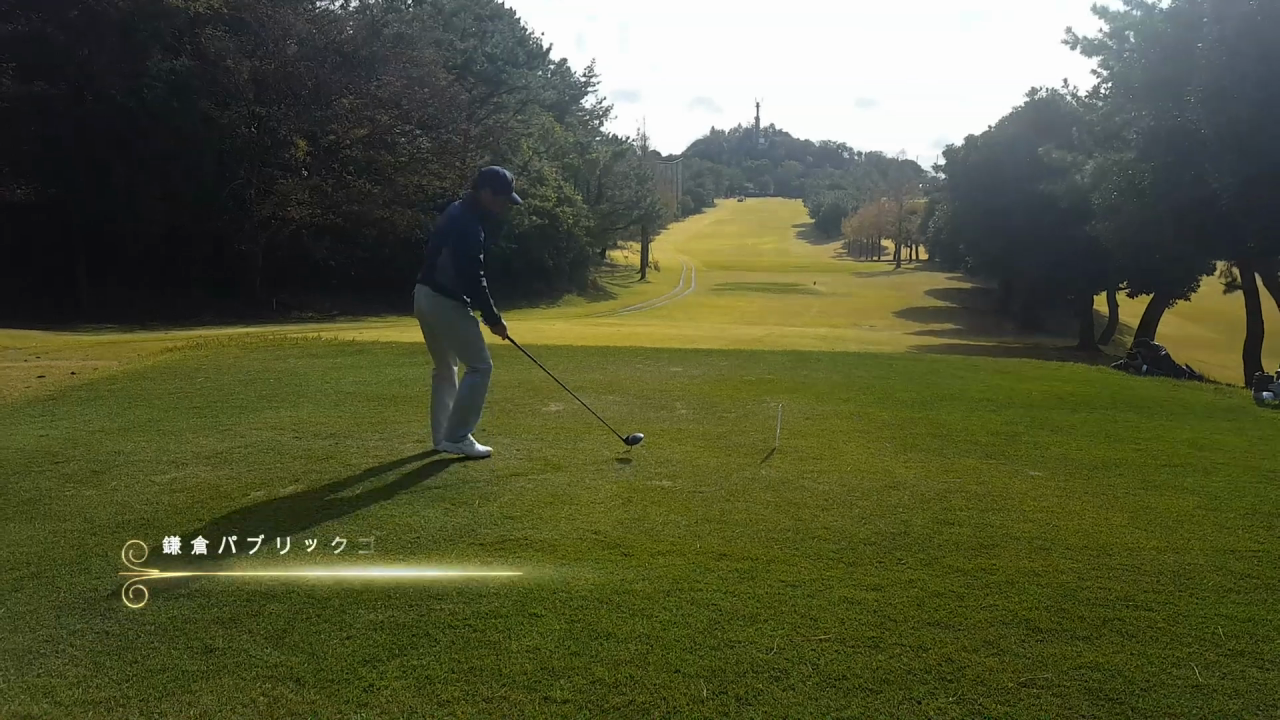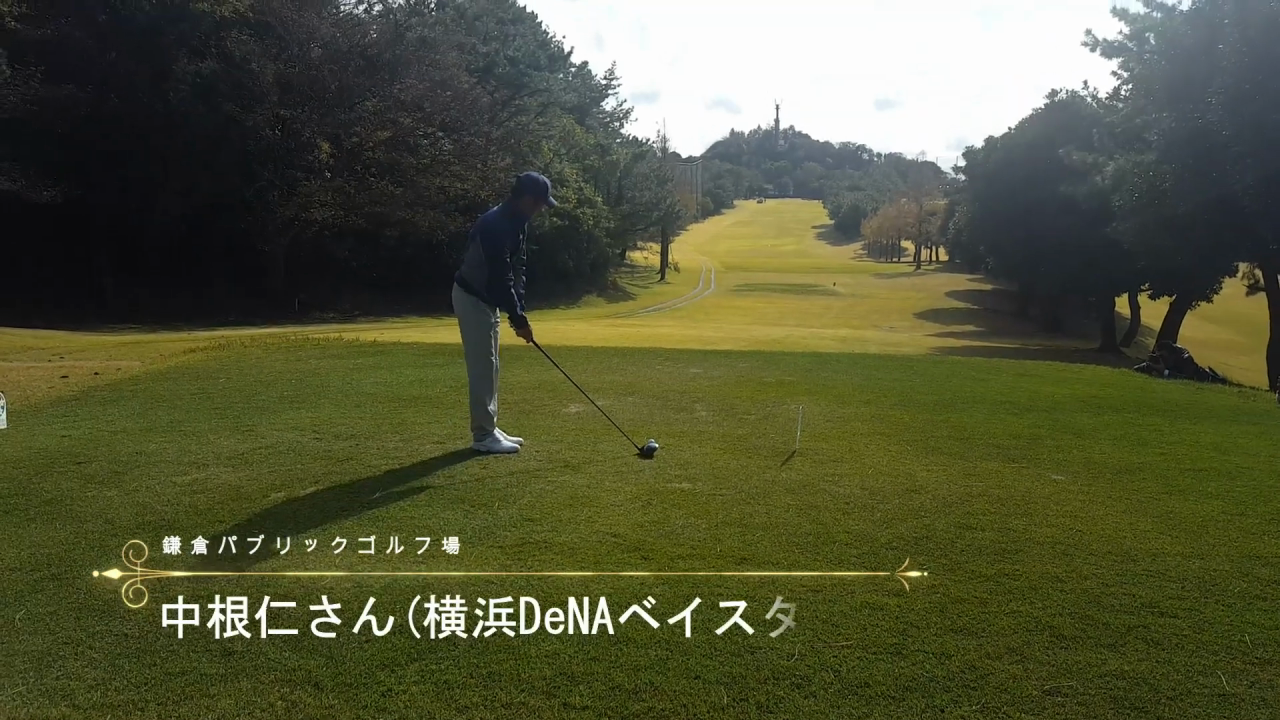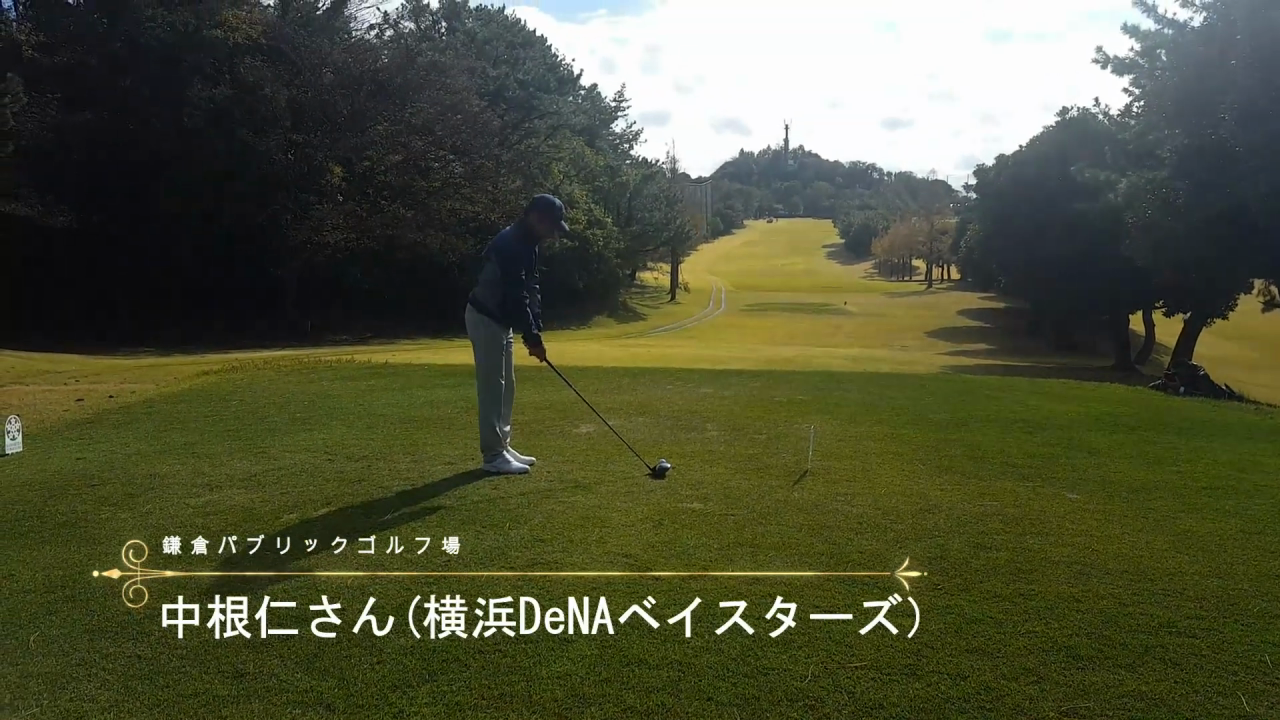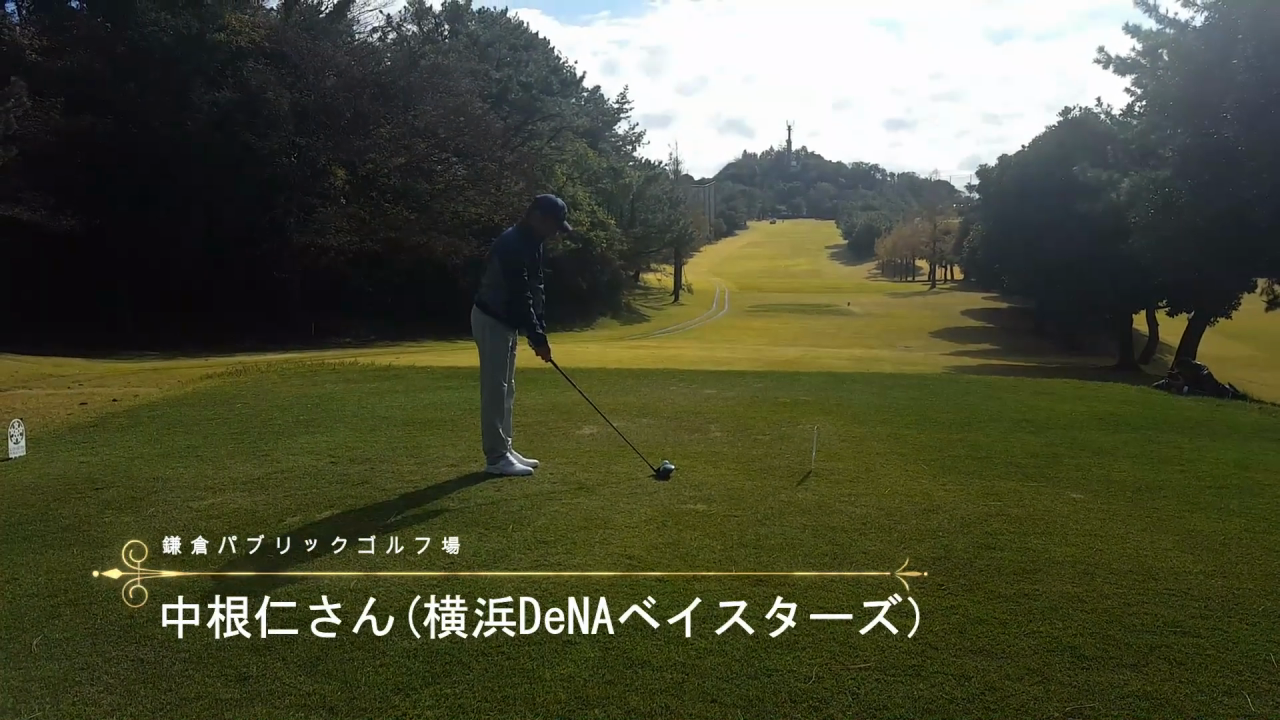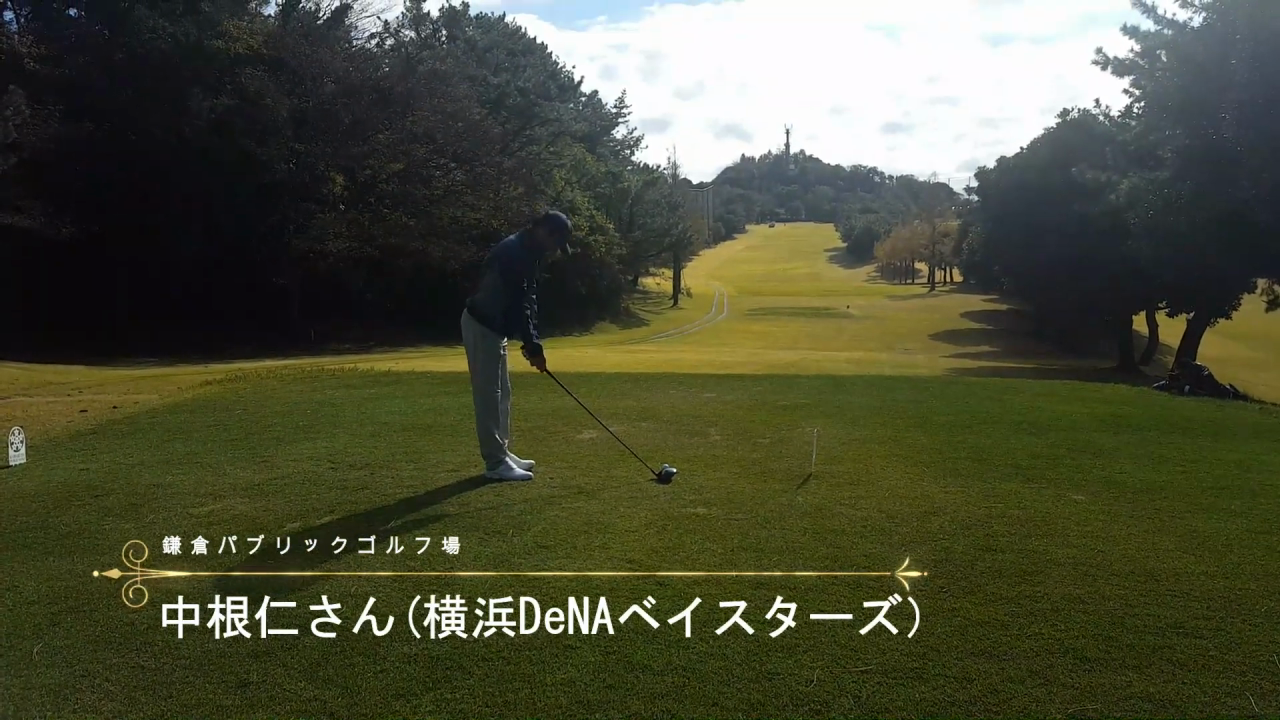
dt=1s
person 1, frame 1
left shoulder: (459, 213)
right shoulder: (467, 225)
right elbow: (473, 277)
left wrist: (488, 313)
right wrist: (493, 318)
left hip: (426, 296)
right hip: (445, 301)
left knee: (444, 369)
right knee: (479, 367)
left ankle: (443, 436)
right ankle: (458, 435)
person 1, frame 2
left shoulder: (516, 223)
right shoulder: (495, 225)
left elbow: (516, 269)
right elbow: (500, 276)
left wrist: (519, 310)
right wrist: (517, 318)
left hip: (486, 299)
right hip: (472, 297)
left knee: (490, 365)
right knee: (483, 365)
left ankle: (489, 429)
right ankle: (483, 434)
person 1, frame 3
left shoulder: (527, 243)
right shoulder: (509, 244)
left elbow: (530, 289)
right elbow: (515, 296)
left wrist: (535, 331)
right wrist: (532, 337)
left hip: (500, 319)
right hip: (485, 319)
left knee: (506, 386)
right knee: (493, 386)
left ankle: (502, 446)
right ankle: (493, 455)
person 1, frame 4
left shoulder: (532, 243)
right shoulder: (512, 244)
left elbow: (535, 289)
right elbow: (519, 296)
left wrist: (539, 331)
right wrist: (537, 336)
left hip: (506, 321)
right hip: (491, 320)
left knee: (505, 388)
right knee: (495, 388)
left ankle: (504, 450)
right ankle: (496, 458)
person 1, frame 5
left shoulder: (527, 253)
right shoulder: (513, 253)
left elbow: (528, 300)
right elbow: (517, 305)
left wrist: (532, 341)
right wrist: (533, 345)
left hip: (494, 326)
right hip: (482, 326)
left knee: (500, 393)
right knee: (488, 394)
left ankle: (501, 453)
right ankle: (495, 462)
